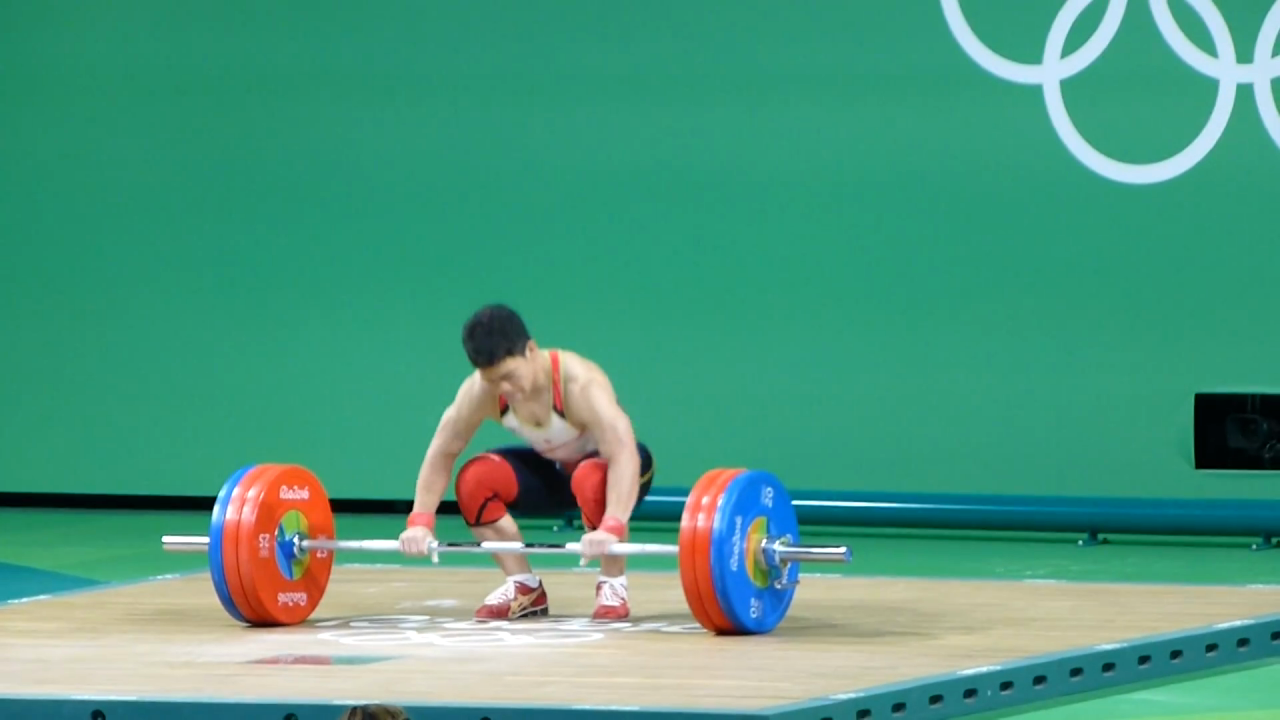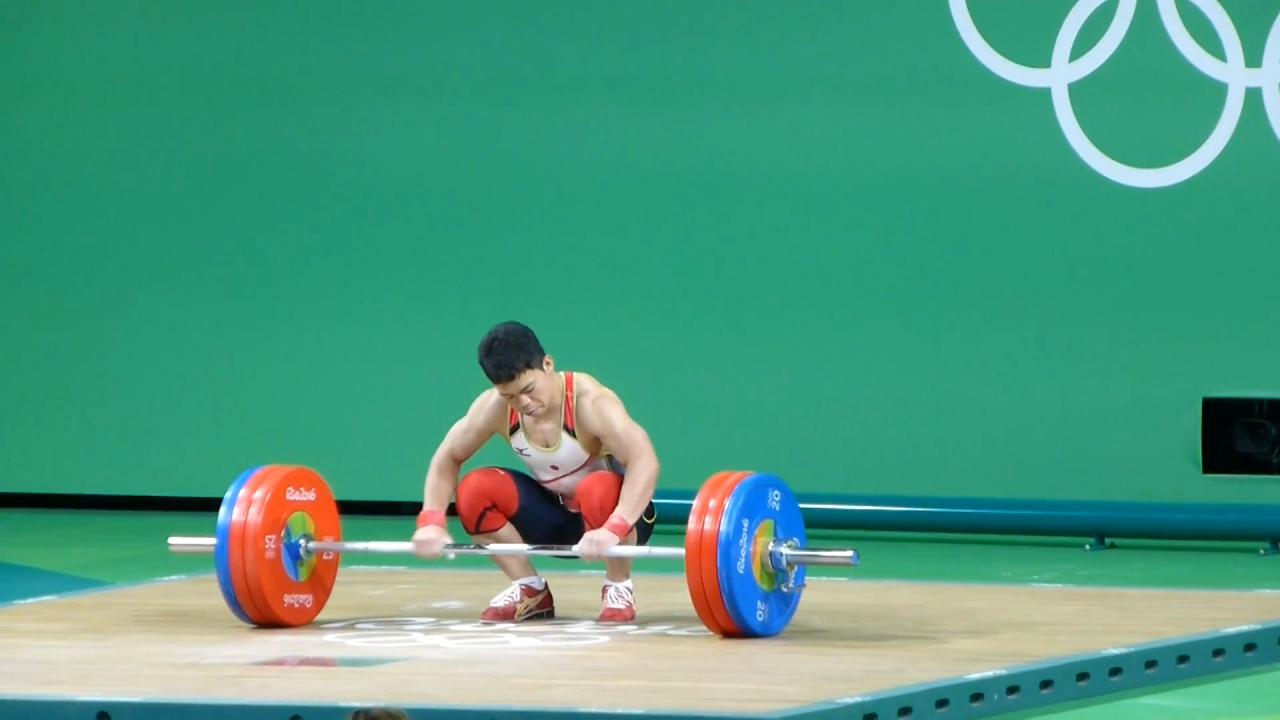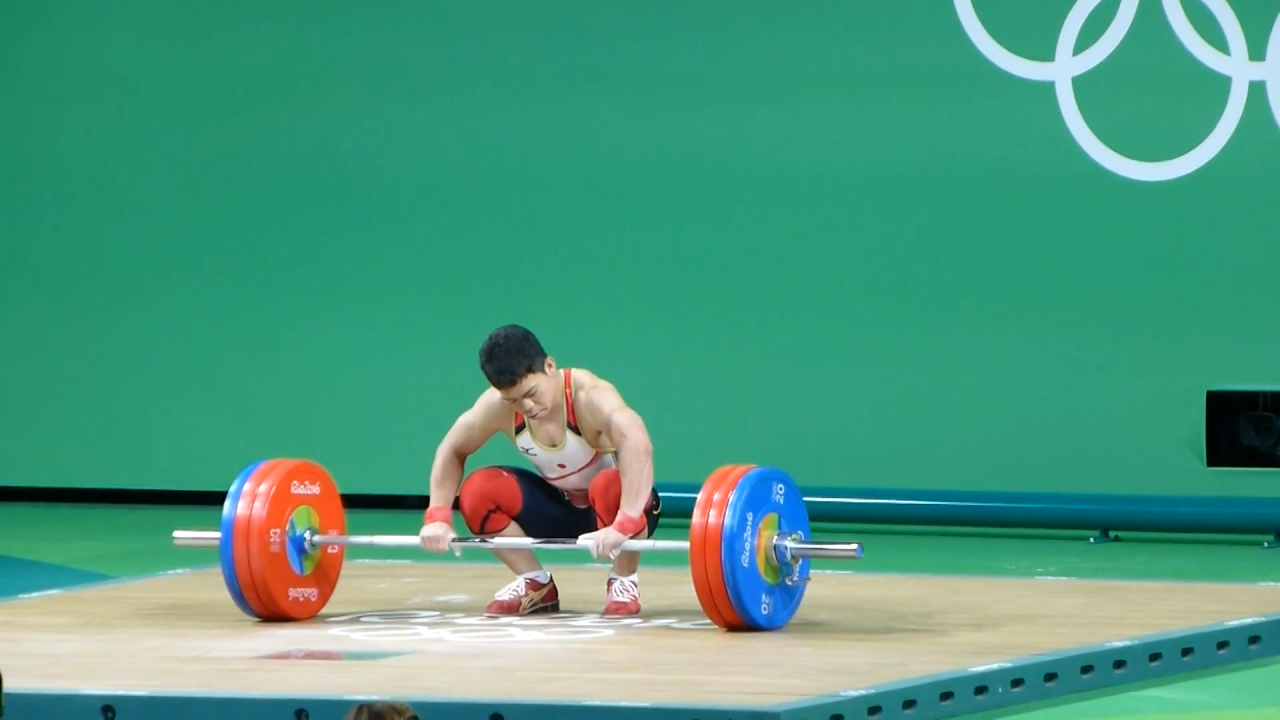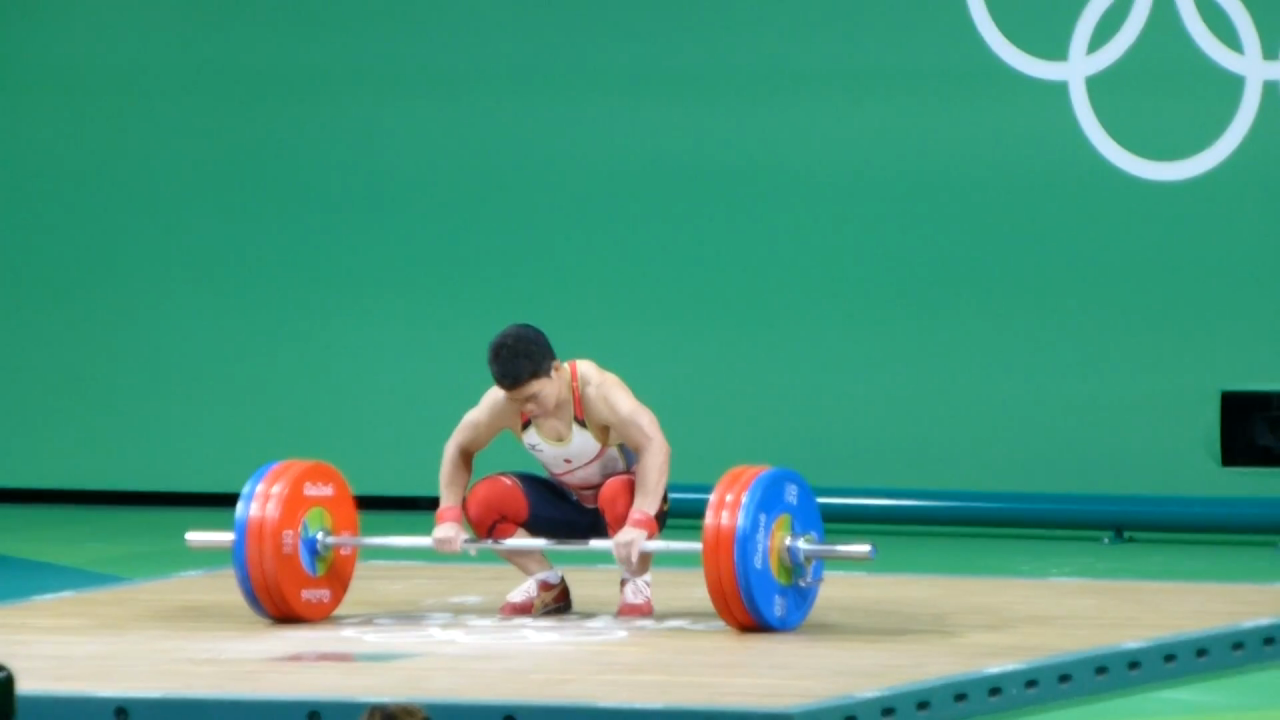
dt=0.5s
person 1, frame 1
left shoulder: (579, 382)
right shoulder: (479, 391)
left elbow: (624, 457)
right elbow: (443, 453)
left wrist: (611, 529)
right wrist: (420, 521)
left hip: (613, 456)
right hip: (553, 465)
left knee: (591, 482)
right knee: (474, 478)
left ankle: (612, 584)
right ankle: (524, 585)
person 1, frame 2
left shoulder: (590, 401)
right shoulder: (493, 406)
left elbow: (645, 462)
right elbow: (447, 457)
left wrist: (613, 529)
right wrist: (431, 521)
left hip: (610, 512)
right hip: (554, 514)
left knee: (598, 489)
right knee: (474, 490)
left ankle: (619, 587)
right ankle: (530, 589)
person 1, frame 3
left shoulder: (589, 395)
right shoulder: (496, 405)
left elbow: (638, 446)
right elbow: (452, 451)
left wrist: (622, 527)
right wrist: (437, 516)
left hip: (610, 508)
right hip: (561, 509)
left knee: (611, 487)
right knee: (478, 490)
left ankle: (624, 582)
right ankle: (536, 583)
person 1, frame 4
left shoulder: (596, 389)
right shoulder: (505, 401)
left elbow: (655, 447)
right elbow: (460, 448)
left wrist: (638, 523)
right wrist: (449, 517)
left hip: (623, 501)
right hip: (570, 506)
left knee: (618, 494)
right knee: (484, 500)
left ankle: (637, 582)
right ankle: (548, 584)
